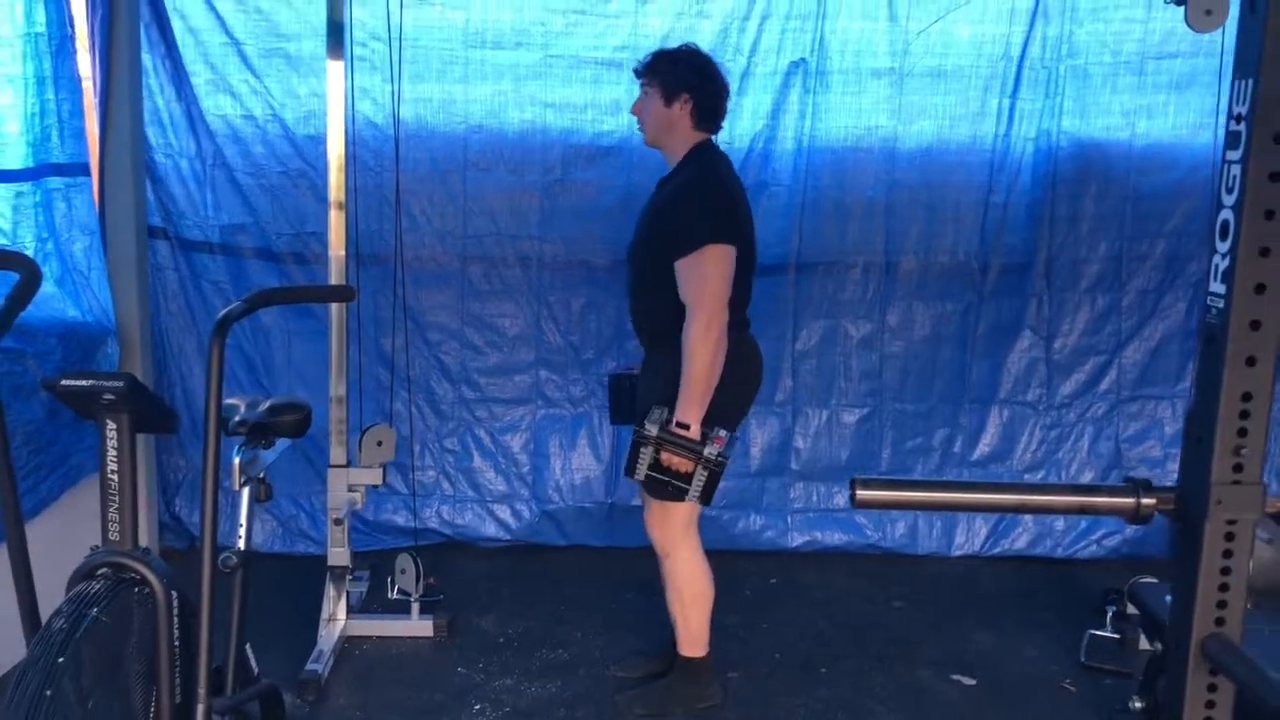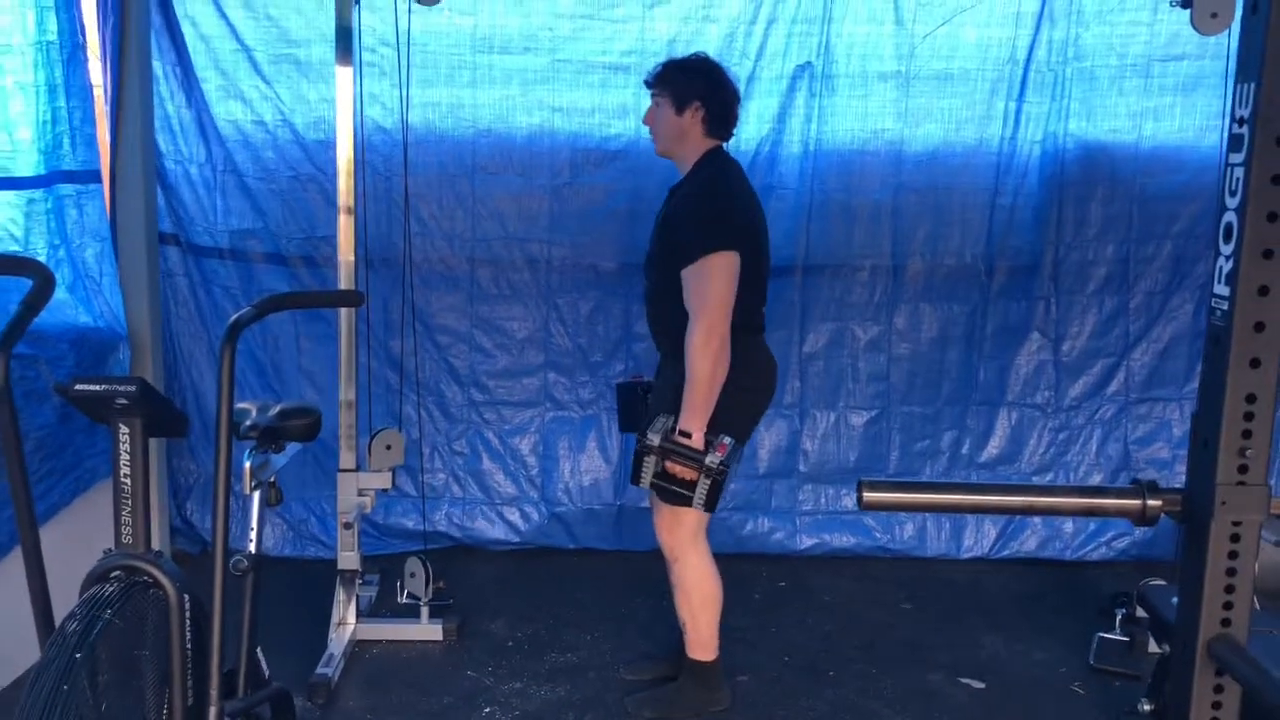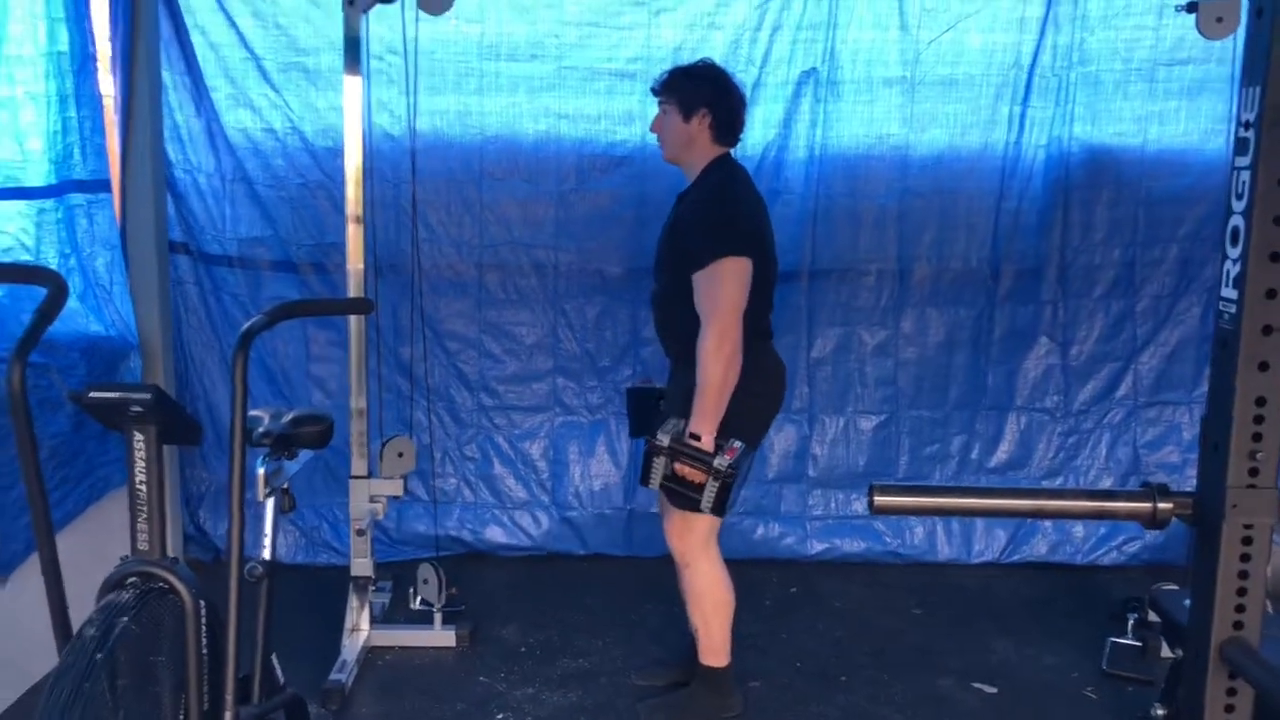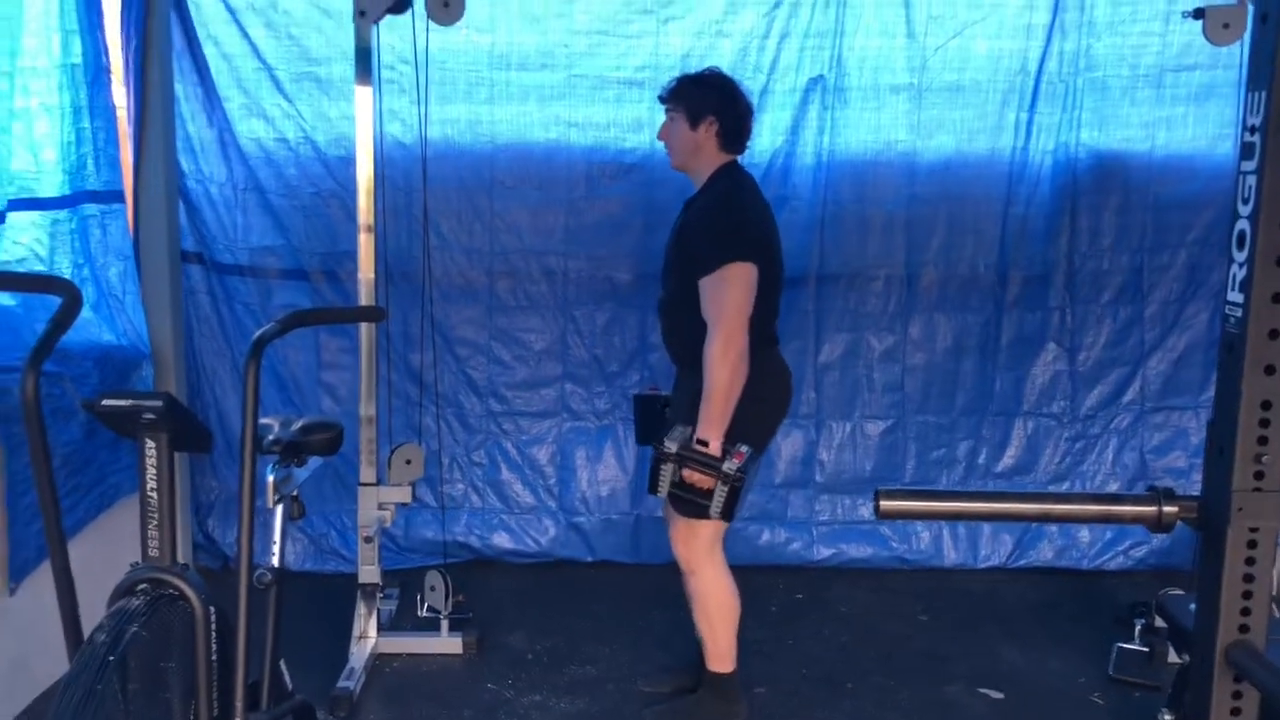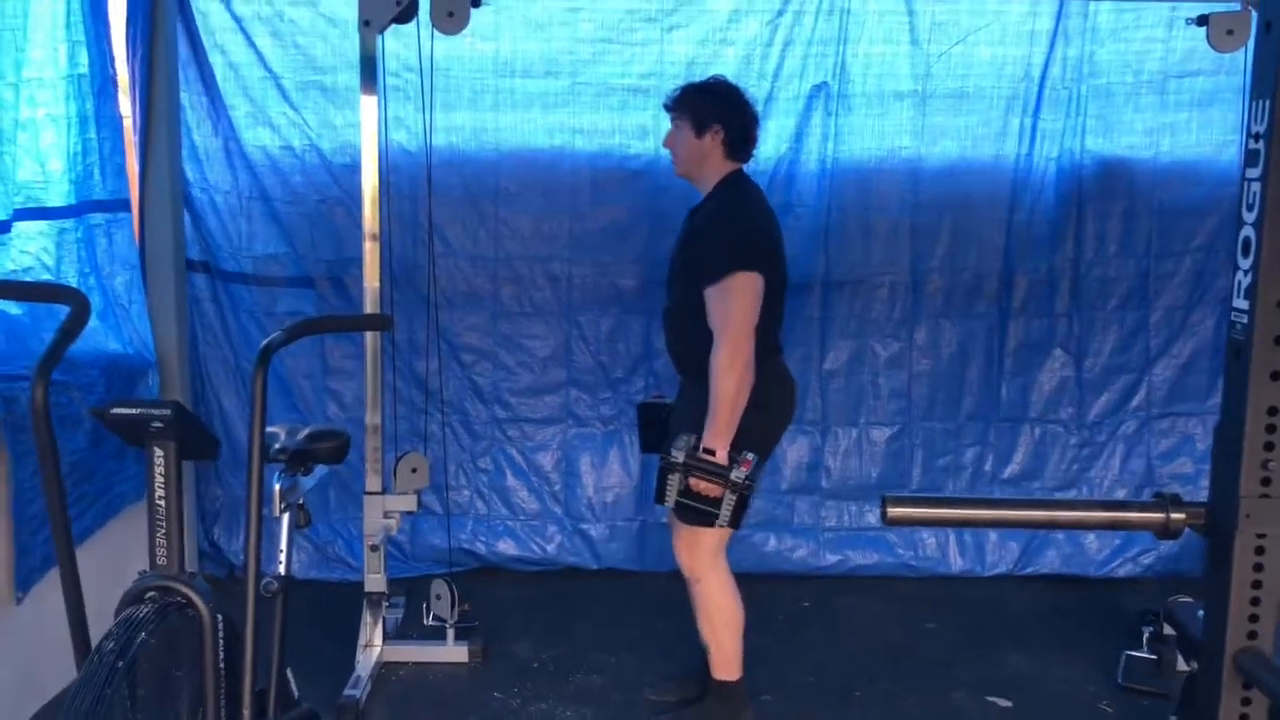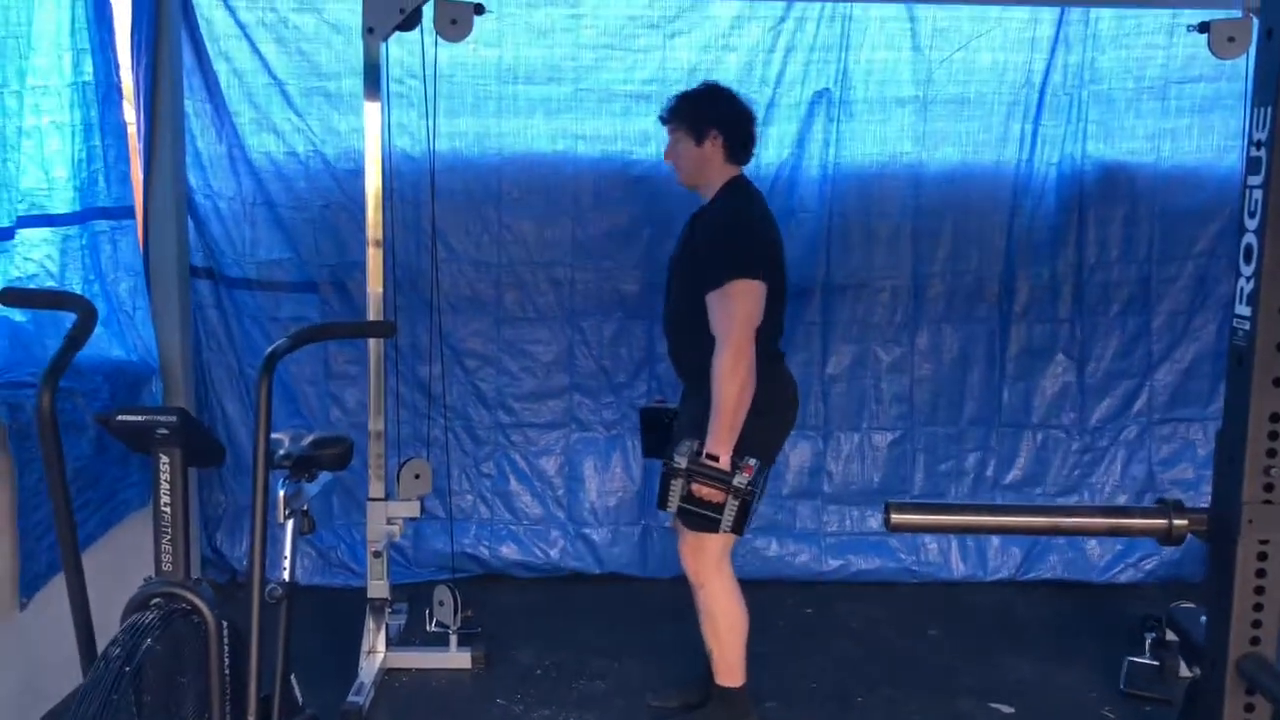
dt=0.2s
person 1, frame 1
left shoulder: (702, 189)
right shoulder: (690, 179)
left elbow: (707, 318)
left wrist: (689, 418)
right wrist: (660, 384)
left hip: (701, 375)
right hip: (677, 367)
left knee: (670, 524)
right knee: (664, 514)
right ankle: (683, 647)
person 1, frame 2
left shoulder: (708, 197)
right shoulder: (709, 185)
left elbow: (711, 325)
left wrist: (692, 425)
right wrist: (671, 393)
left hip: (717, 381)
right hip: (701, 374)
left knee: (678, 528)
right knee: (672, 517)
right ankle: (691, 650)
person 1, frame 3
left shoulder: (717, 202)
right shoulder: (715, 192)
left elbow: (722, 329)
left wrist: (701, 429)
right wrist: (685, 404)
left hip: (728, 388)
right hip: (712, 380)
left knee: (689, 534)
right knee: (681, 520)
right ankle: (703, 656)
person 1, frame 4
left shoulder: (724, 209)
right shoulder: (720, 199)
left elbow: (728, 335)
left wrist: (709, 434)
right wrist: (689, 406)
left hip: (732, 395)
right hip: (712, 387)
left knee: (694, 541)
right knee: (688, 529)
right ankle: (709, 663)
person 1, frame 5
left shoulder: (731, 217)
right shoulder: (723, 208)
left elbow: (735, 344)
left wrist: (715, 443)
right wrist: (695, 415)
left hip: (735, 403)
right hip: (714, 394)
left knee: (698, 549)
right knee: (692, 537)
person 1, frame 6
left shoulder: (734, 222)
right shoulder: (722, 214)
left elbow: (736, 350)
left wrist: (717, 449)
right wrist: (696, 420)
left hip: (738, 410)
right hip: (714, 401)
left knee: (703, 554)
right knee: (697, 545)
